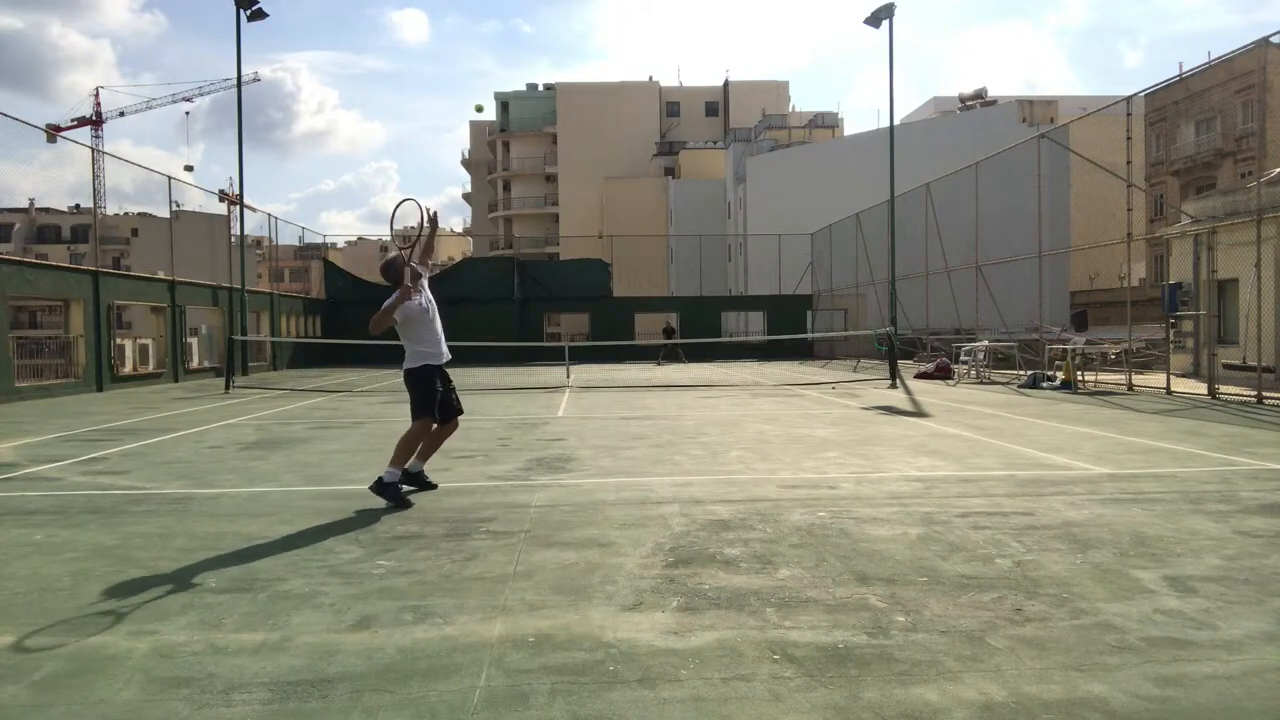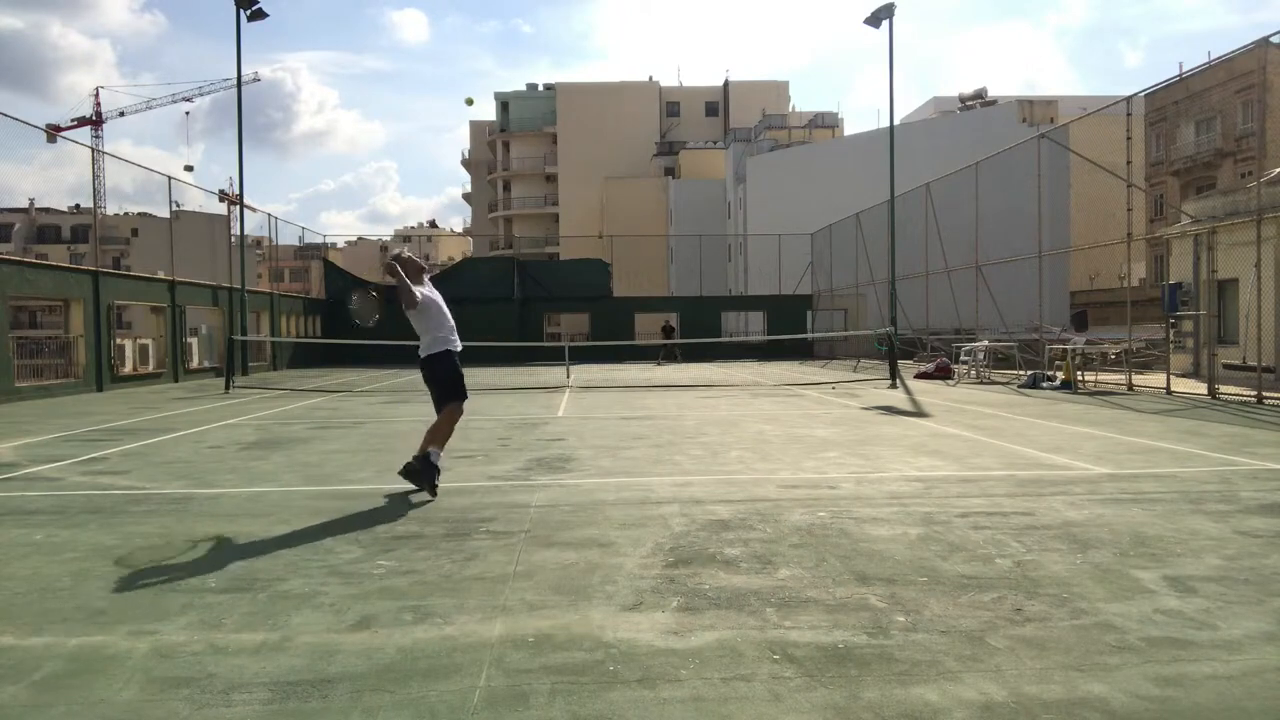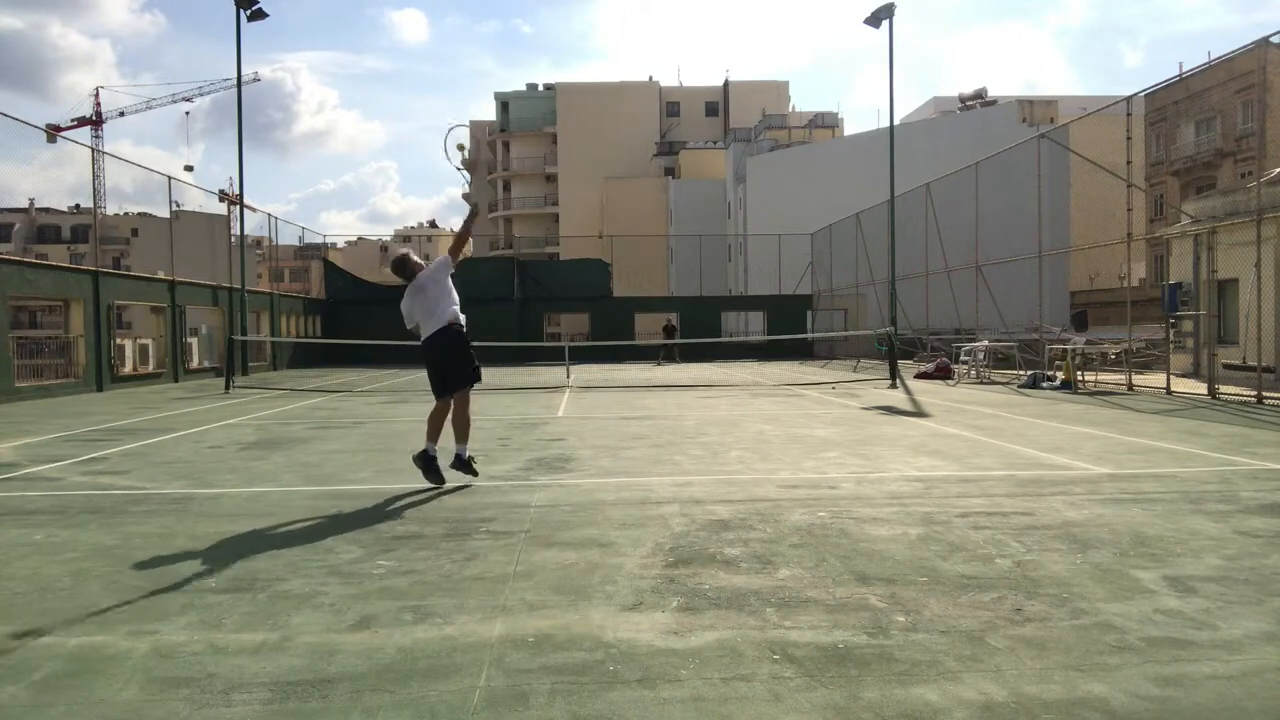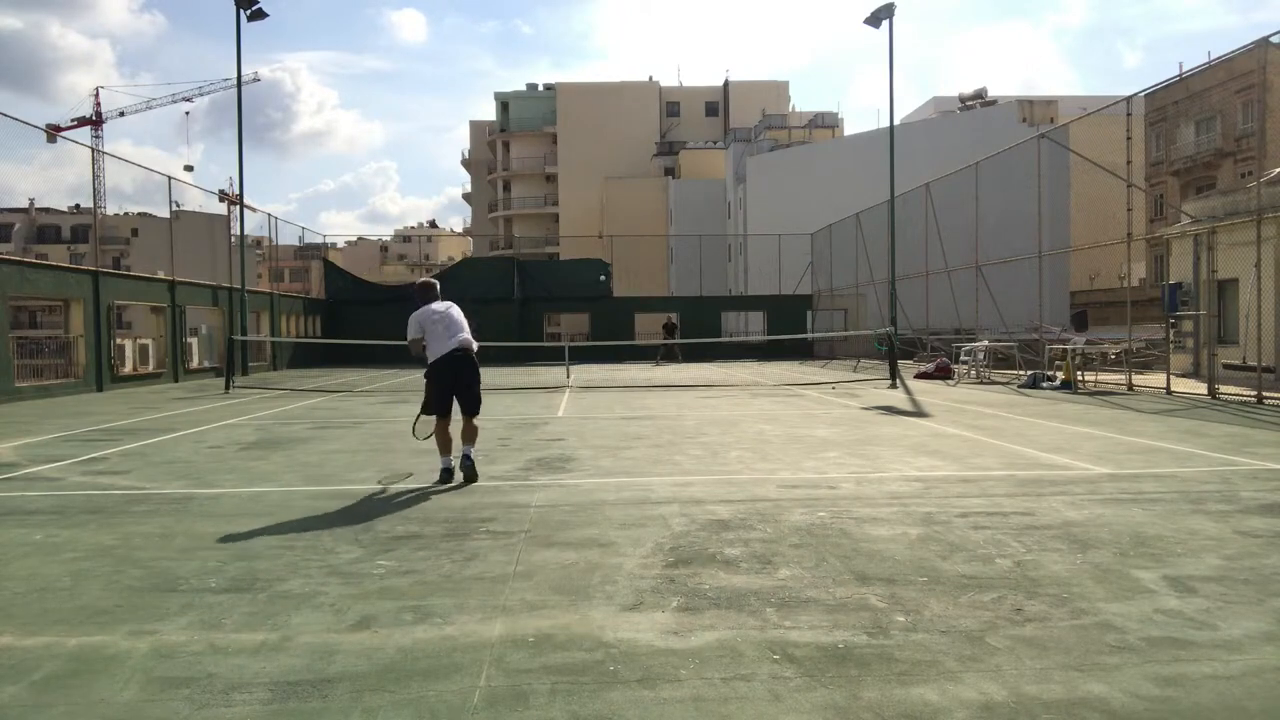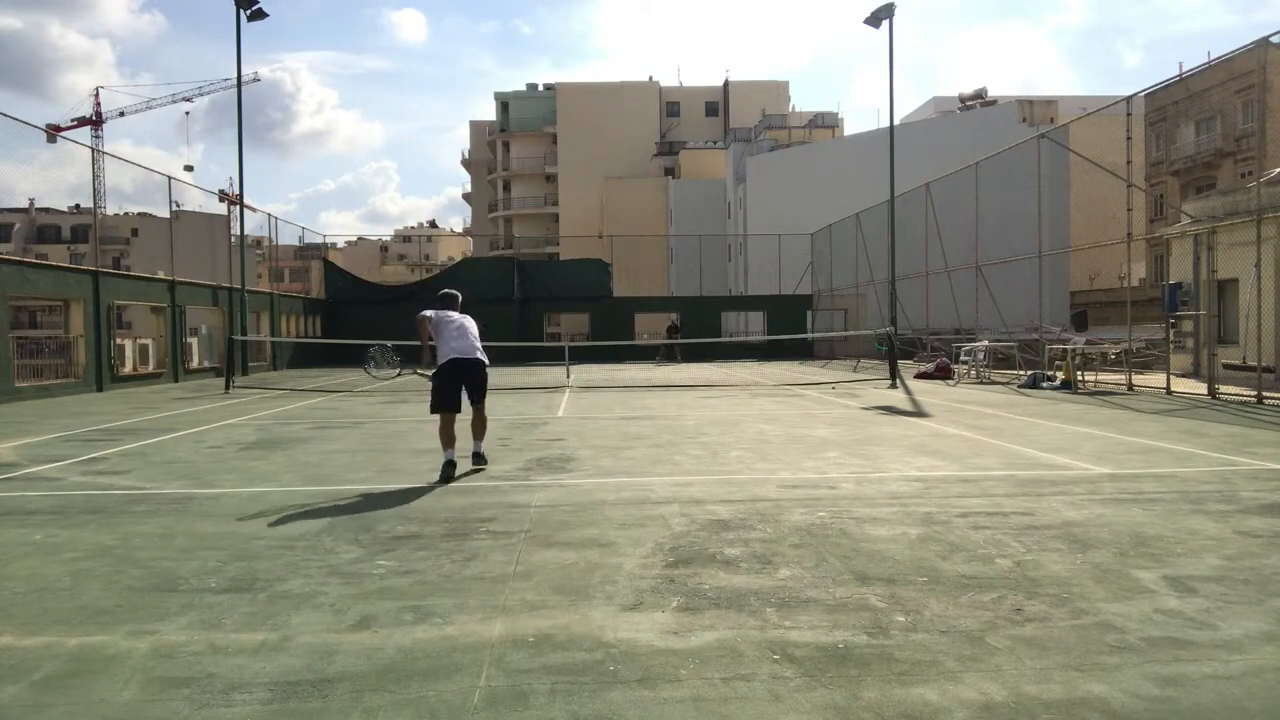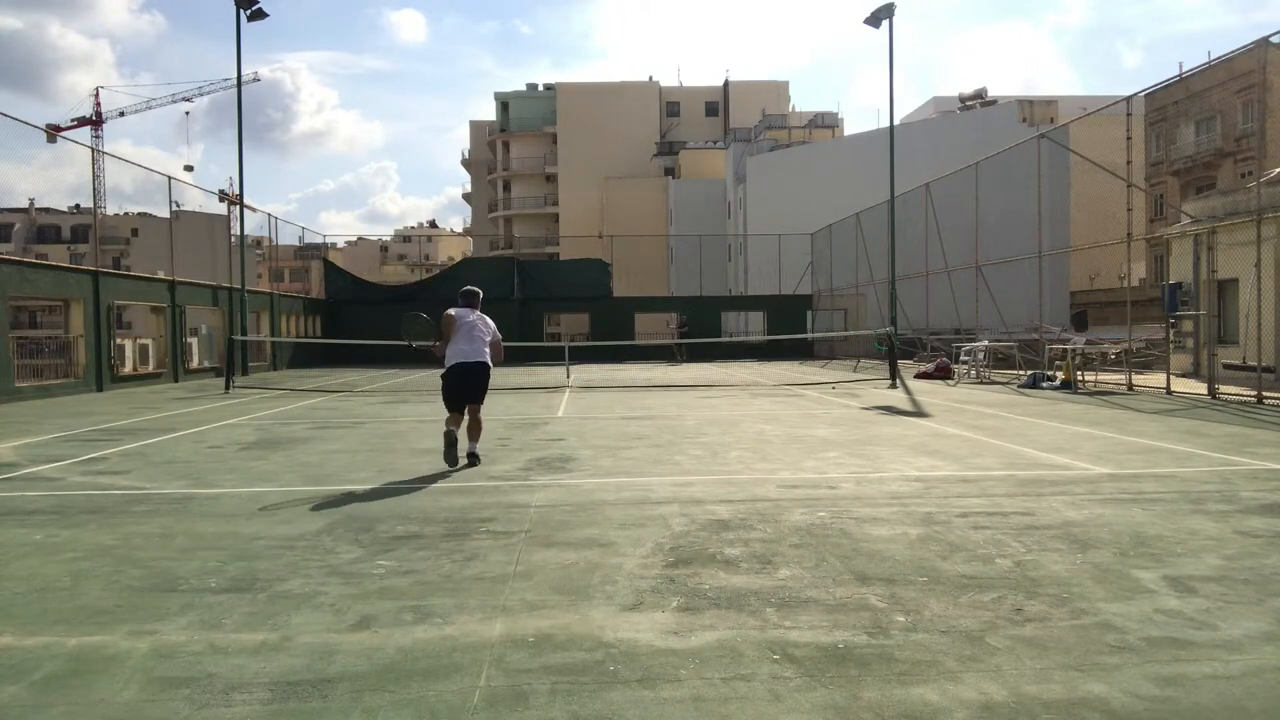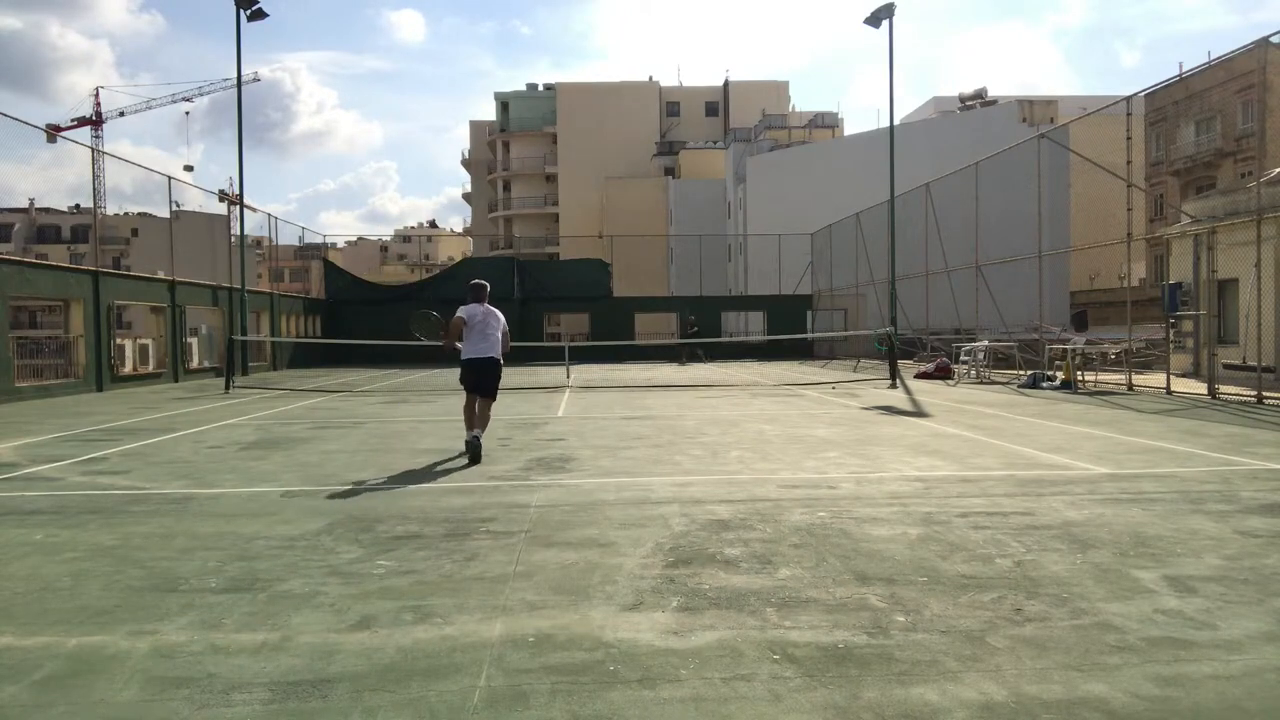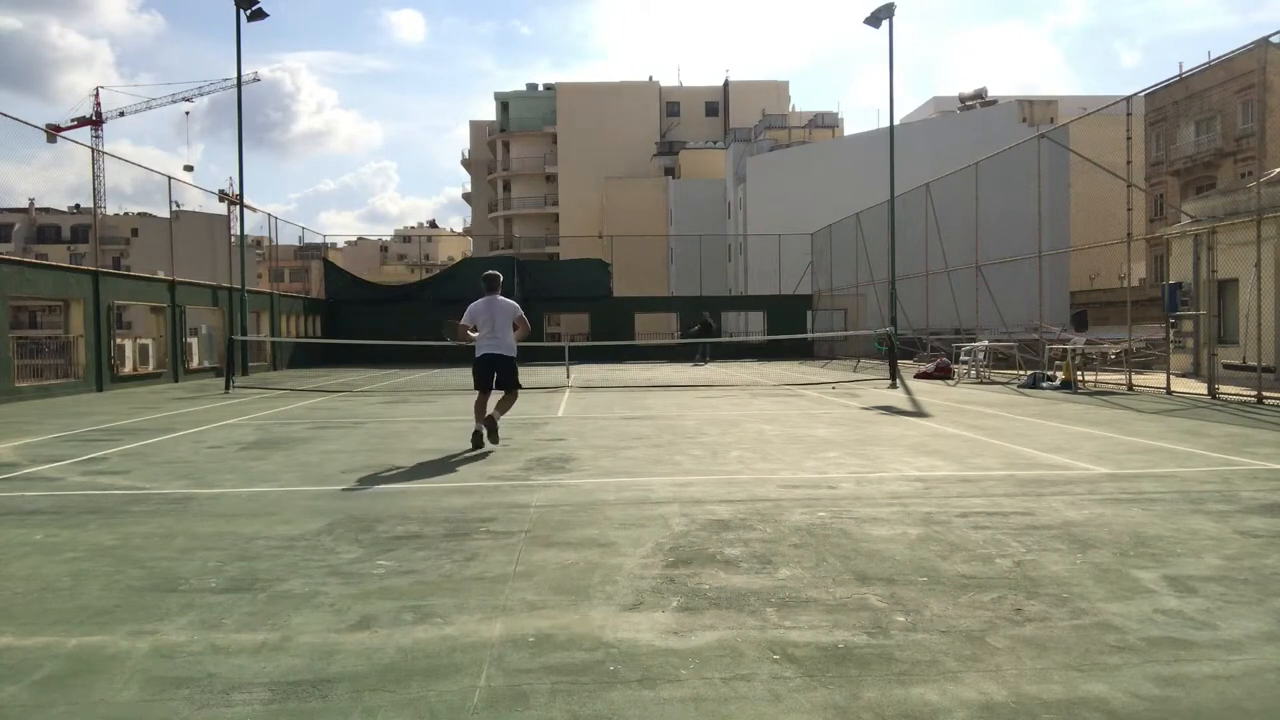
dt=0.2s
person 1, frame 1
left shoulder: (420, 285)
right shoulder: (401, 302)
left elbow: (425, 255)
right elbow: (375, 328)
left wrist: (432, 230)
right wrist: (399, 299)
left hip: (437, 368)
right hip: (421, 370)
left knee: (449, 423)
right knee: (424, 424)
left ankle: (413, 471)
right ankle: (388, 480)
person 1, frame 2
left shoulder: (422, 283)
right shoulder: (414, 293)
right elbow: (411, 301)
right wrist: (397, 271)
left hip: (445, 354)
right hip: (439, 356)
left knee: (450, 412)
right knee: (452, 409)
left ankle: (422, 466)
right ankle: (428, 463)
person 1, frame 3
left shoulder: (407, 301)
right shoulder: (434, 271)
right elbow: (458, 243)
right wrist: (471, 217)
left hip: (430, 343)
right hip: (450, 333)
left knee: (443, 401)
right knee: (460, 396)
left ankle: (430, 453)
right ankle: (461, 455)
person 1, frame 4
left shoulder: (416, 317)
right shoulder: (452, 307)
left elbow: (416, 350)
left hip: (438, 363)
right hip: (464, 358)
left knee: (442, 421)
right knee: (469, 419)
left ankle: (446, 467)
right ankle: (467, 456)
person 1, frame 5
left shoulder: (433, 315)
right shoulder: (469, 320)
left elbow: (422, 319)
left wrist: (426, 350)
left hip: (448, 364)
right hip: (475, 361)
left knee: (446, 418)
right knee: (479, 409)
left ankle: (449, 460)
right ankle: (478, 452)
person 1, frame 6
left shoulder: (454, 313)
right shoulder: (488, 321)
left elbow: (447, 317)
right elbow: (499, 356)
left wrist: (444, 344)
left hip: (455, 365)
right hip: (481, 365)
left knee: (455, 414)
right knee: (474, 412)
left ankle: (451, 434)
right ankle: (472, 452)
person 1, frame 7
left shoulder: (465, 310)
right shoulder: (498, 314)
left elbow: (456, 324)
right elbow: (506, 346)
left wrist: (451, 341)
left hip: (470, 359)
right hip: (493, 360)
left knee: (471, 399)
right knee: (484, 406)
left ankle: (470, 439)
right ankle: (476, 437)
person 1, frame 8
left shoulder: (474, 307)
right shoulder: (511, 305)
left elbow: (462, 333)
right elbow: (525, 329)
left hip: (483, 355)
right hip: (506, 354)
left knee: (483, 395)
right knee: (511, 394)
left ankle: (478, 431)
right ankle: (493, 418)
